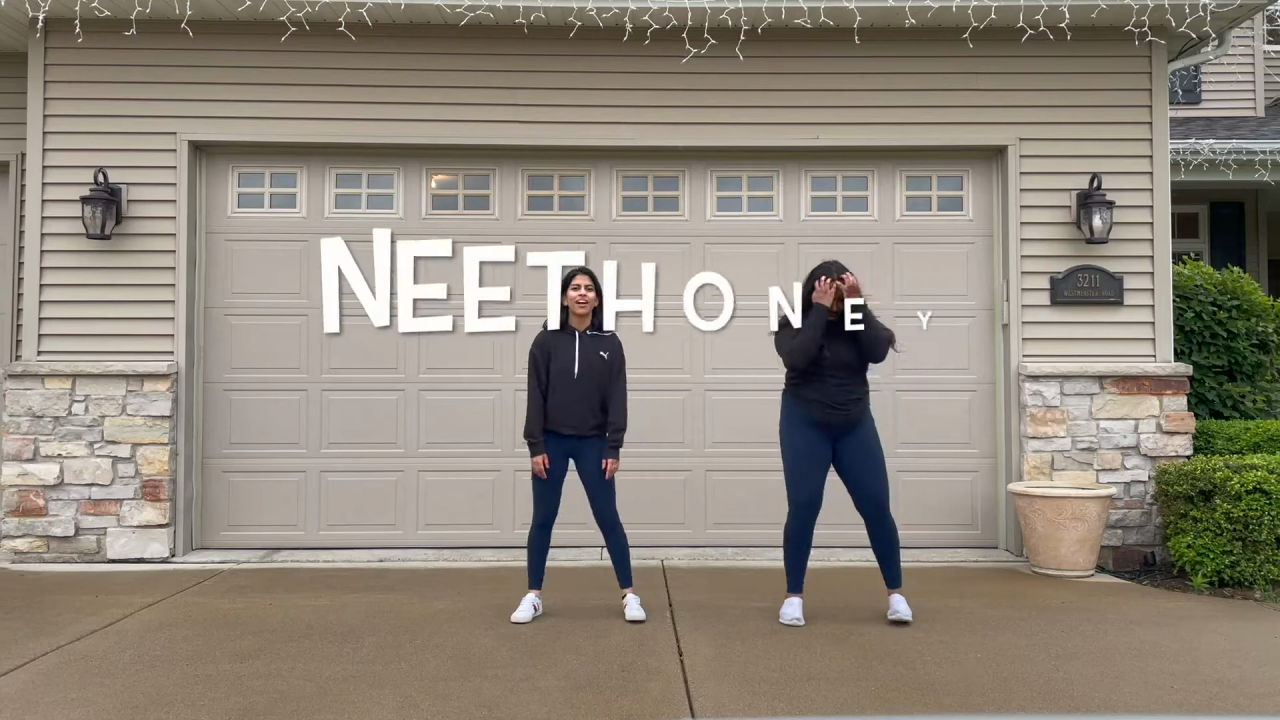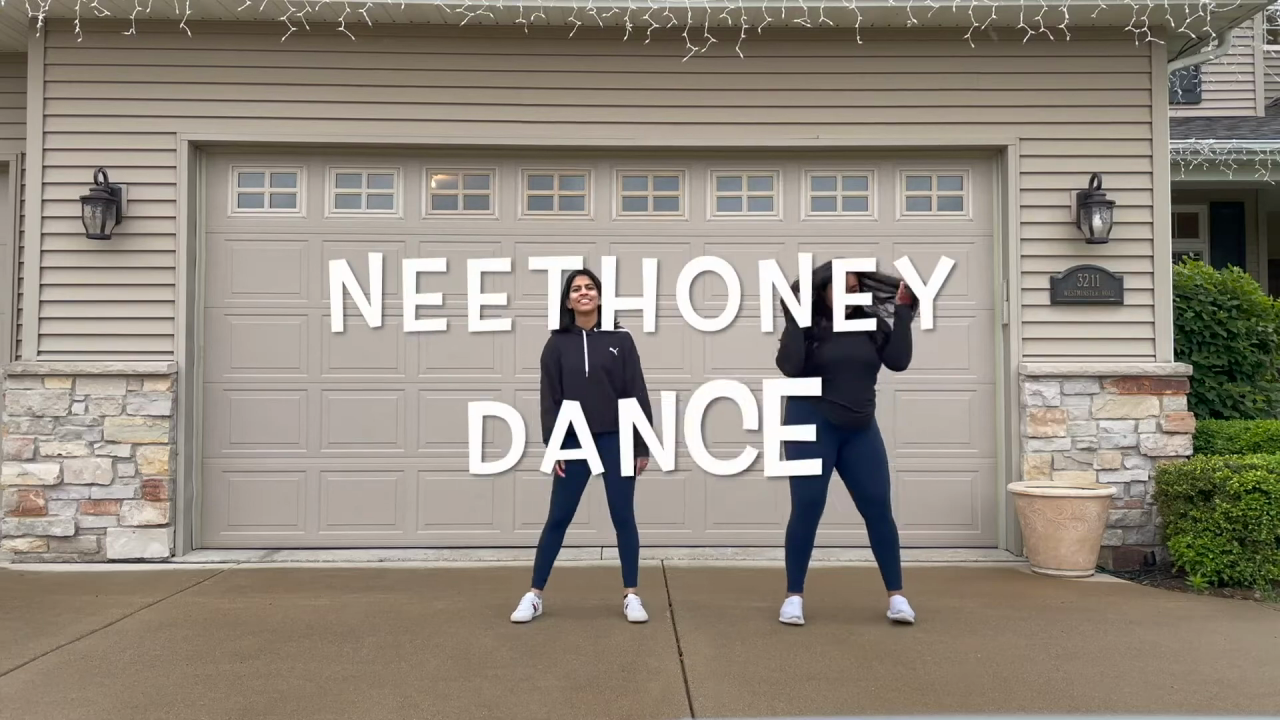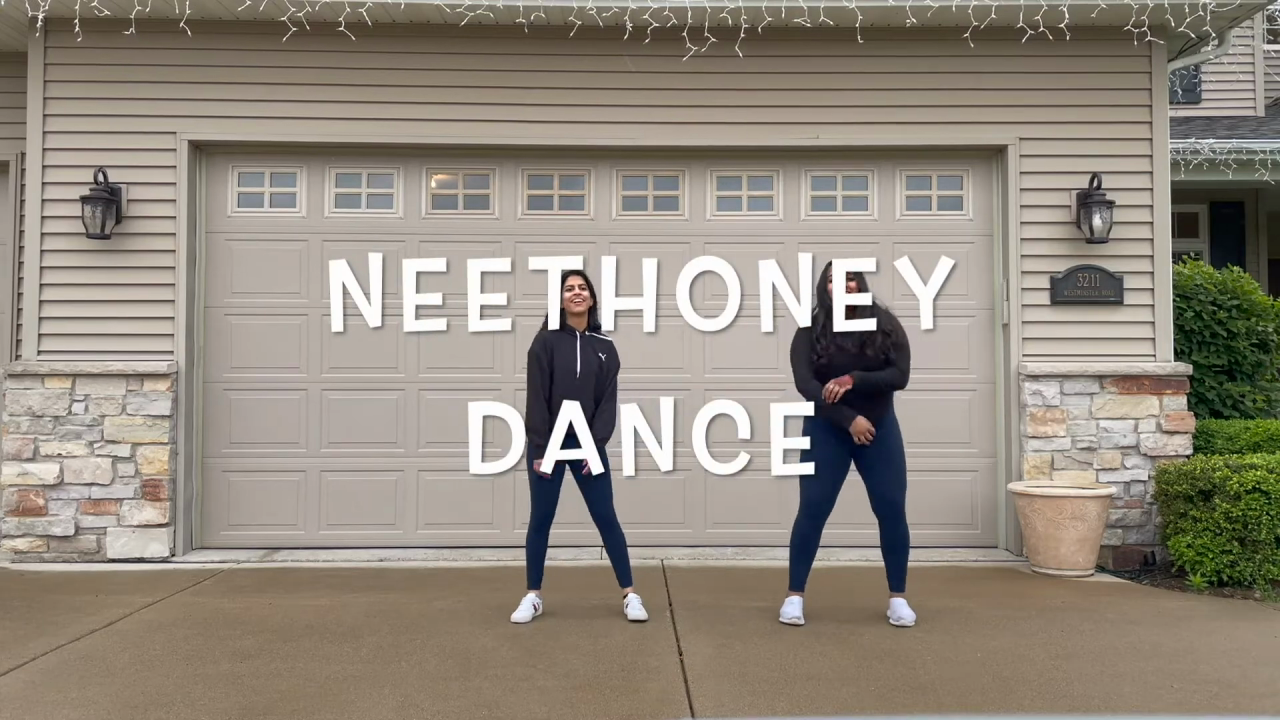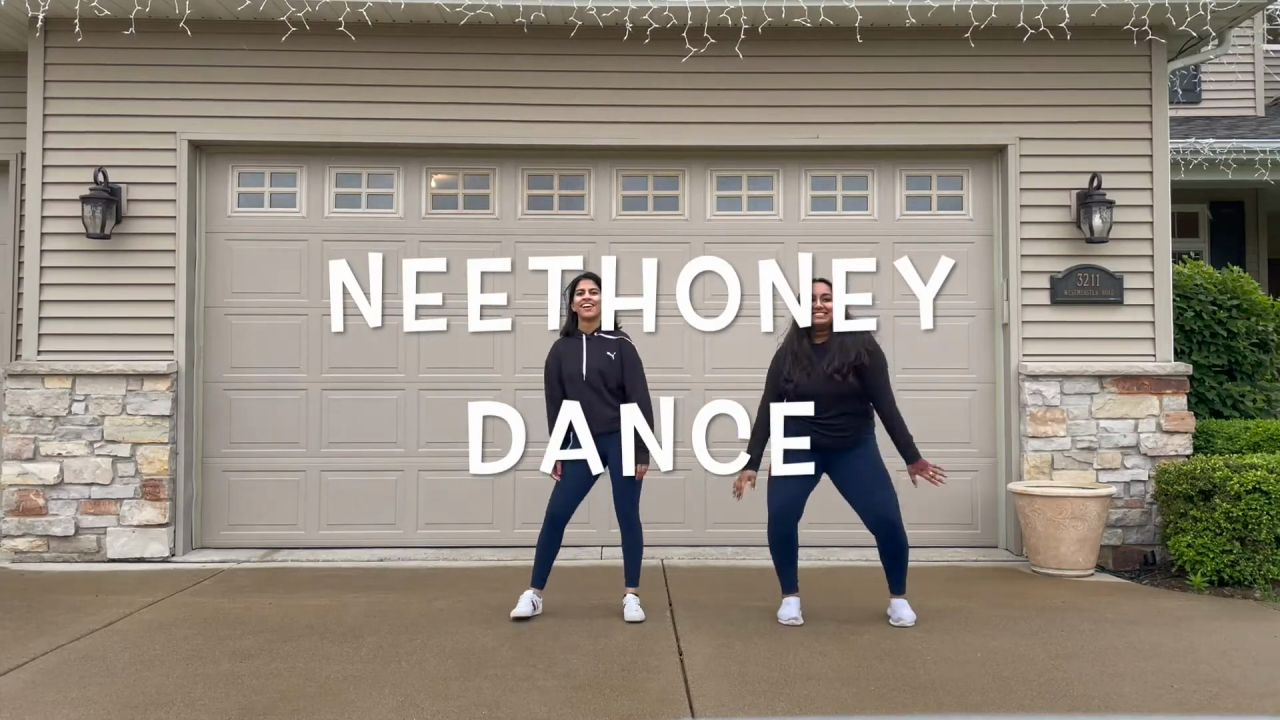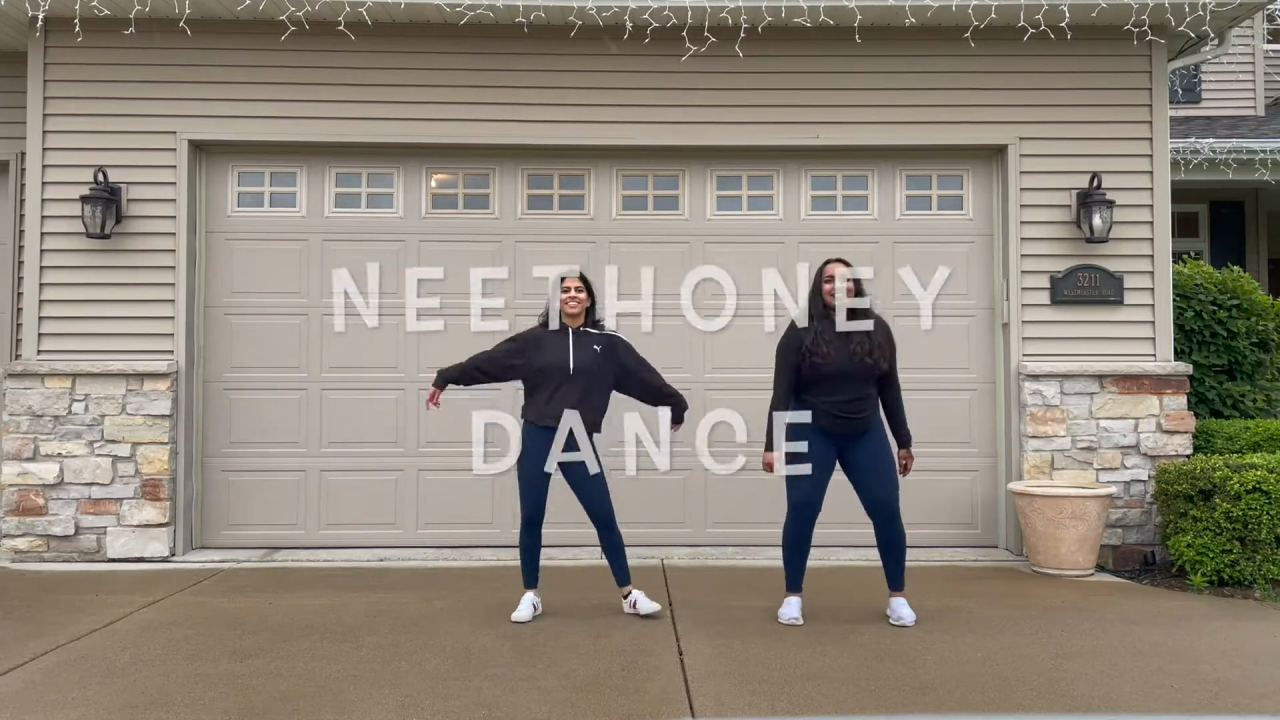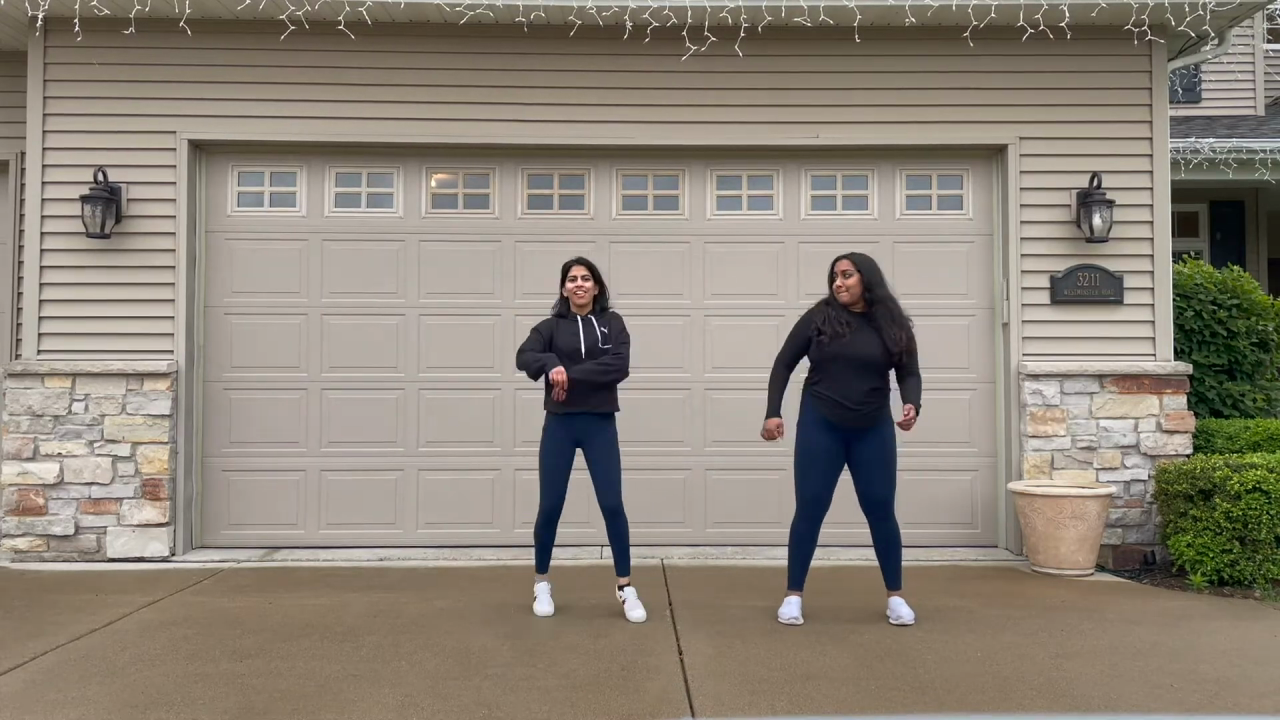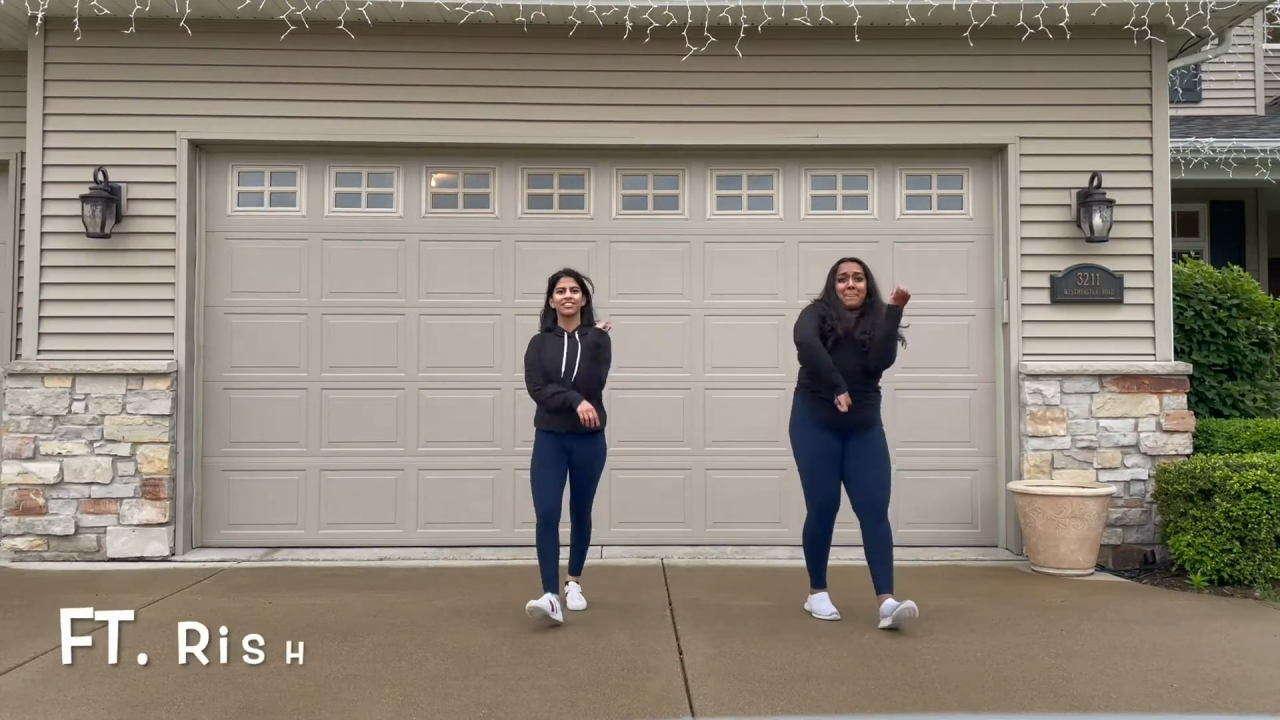
dt=0.7s
person 1, frame 1
left shoulder: (858, 322)
right shoulder: (792, 324)
left elbow: (877, 353)
right elbow: (798, 359)
left wrist: (857, 306)
right wrist: (820, 310)
left hip: (855, 427)
right hip: (805, 425)
left knee: (876, 506)
right knee: (803, 508)
left ankle: (896, 593)
right ankle: (793, 597)
person 1, frame 2
left shoulder: (872, 324)
right shoulder: (807, 326)
left elbow: (898, 362)
right elbow: (791, 368)
left wrist: (902, 311)
right wrist: (793, 318)
left hip: (860, 430)
right hip: (812, 427)
left knee: (878, 508)
right knee: (807, 509)
left ankle: (896, 595)
right ankle: (794, 596)
person 1, frame 3
left shoulder: (883, 323)
right shoulder: (811, 329)
left elbow: (901, 376)
right elbow: (804, 382)
left wrist: (854, 378)
right wrist: (848, 417)
left hip: (879, 430)
right hip: (827, 431)
left knee: (891, 511)
right knee: (813, 510)
left ankle: (897, 598)
right ankle: (794, 595)
person 1, frame 4
left shoulder: (862, 347)
right shoulder: (788, 355)
left elbow: (884, 404)
right elbow: (767, 412)
left wrist: (912, 457)
right wrist: (750, 464)
left hip: (854, 448)
right hip: (799, 447)
left knee: (887, 520)
right knee: (780, 517)
left ankle: (898, 599)
right ankle: (790, 597)
person 1, frame 5
left shoulder: (876, 331)
right shoulder: (801, 332)
left elbow: (890, 389)
right elbow: (782, 391)
left wrist: (904, 442)
right wrist: (771, 445)
left hip: (866, 434)
right hip: (812, 434)
left knee: (887, 511)
right knee: (801, 511)
left ankle: (897, 597)
right ankle: (793, 596)
person 1, frame 6
left shoulder: (891, 322)
right shoulder: (820, 317)
left elbow: (909, 372)
right elbow: (783, 364)
left wrist: (912, 403)
right wrist: (773, 412)
left hip: (873, 428)
right hip: (820, 425)
left knee: (880, 509)
right knee: (811, 506)
left ankle: (895, 595)
right ankle: (793, 596)
person 1, frame 7
left shoulder: (879, 322)
right shoulder: (818, 315)
left elbow: (879, 362)
right elbow: (805, 339)
left wrist: (894, 310)
right wrist: (836, 386)
left hip: (864, 428)
right hip: (816, 424)
left knee: (874, 510)
right knee: (823, 507)
left ankle: (887, 601)
right ankle: (817, 592)
person 2, frame 1
left shoulder: (609, 343)
right shoulder: (547, 340)
left elbow: (617, 398)
right elbow: (536, 396)
left wrist: (614, 448)
right wrist: (536, 446)
left hip: (592, 443)
right hip: (552, 442)
left knee: (608, 518)
right knee: (543, 520)
left ankle: (629, 595)
right ankle: (533, 596)
person 2, frame 2
left shoulder: (620, 340)
right shoulder: (557, 345)
left elbow: (636, 393)
right elbow: (550, 400)
left wrist: (642, 444)
left hip: (617, 440)
right hip: (575, 442)
left knee: (623, 517)
right knee: (557, 519)
left ankle: (631, 596)
right ankle: (534, 595)
person 2, frame 3
left shoulder: (605, 346)
right shoulder: (546, 341)
left elbow: (607, 402)
right elbow: (536, 397)
left wrist: (594, 445)
right wrist: (539, 447)
left hip: (588, 445)
right hip: (548, 443)
left knee: (606, 519)
right knee: (541, 520)
left ankle: (630, 594)
right ankle: (533, 596)
person 2, frame 4
left shoulder: (620, 345)
right shoulder: (561, 350)
left elbow: (638, 398)
right elbow: (555, 404)
left wrist: (641, 451)
left hip: (621, 442)
right hip: (583, 445)
left knee: (628, 519)
right knee: (555, 516)
left ankle: (631, 596)
right ankle: (534, 594)
person 2, frame 5
left shoulder: (607, 341)
right shoulder: (537, 339)
left elbow: (642, 375)
right elbow: (490, 362)
left wrist: (676, 404)
right wrist: (444, 378)
left hip: (578, 443)
right hip: (536, 439)
left knee: (604, 517)
right knee: (531, 519)
left ankle: (629, 593)
right ankle: (531, 595)
person 2, frame 6
left shoulder: (612, 323)
right shoulder: (552, 326)
left elbow: (618, 367)
right elbow: (524, 358)
left wrist: (573, 375)
right wrist: (551, 365)
left hip: (600, 424)
right hip: (559, 424)
left knee: (612, 506)
right knee: (549, 507)
left ankle: (625, 585)
right ankle: (541, 582)
person 2, frame 7
left shoulder: (596, 338)
right shoulder: (540, 342)
left elbow: (594, 383)
right elbow: (538, 389)
left wrist: (598, 337)
right wrist: (575, 401)
left hip: (588, 440)
right hip: (550, 439)
left knee: (580, 514)
right knee: (546, 513)
left ankle: (573, 581)
right ankle: (550, 596)
